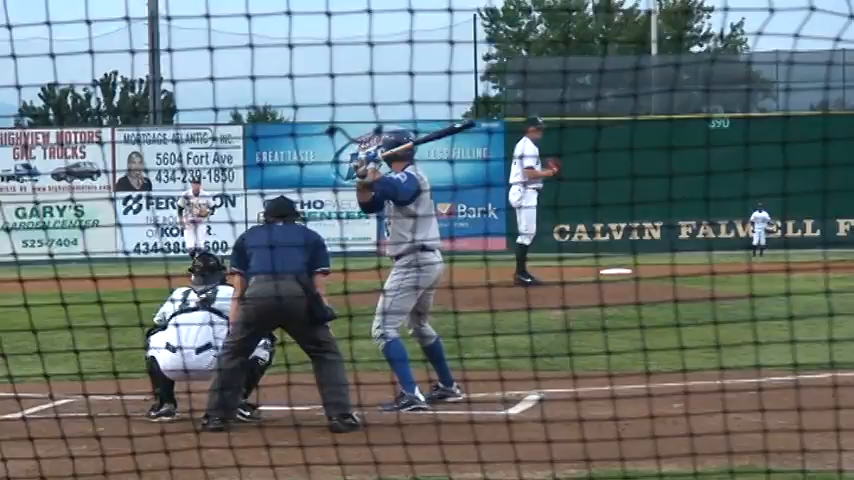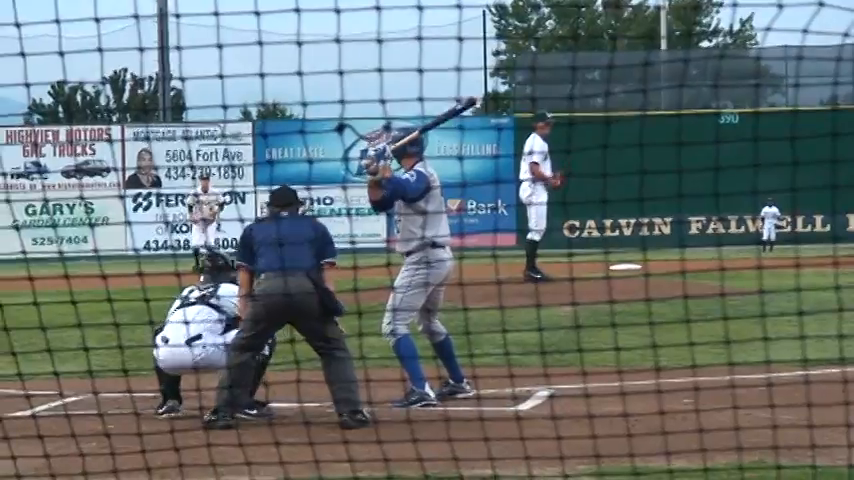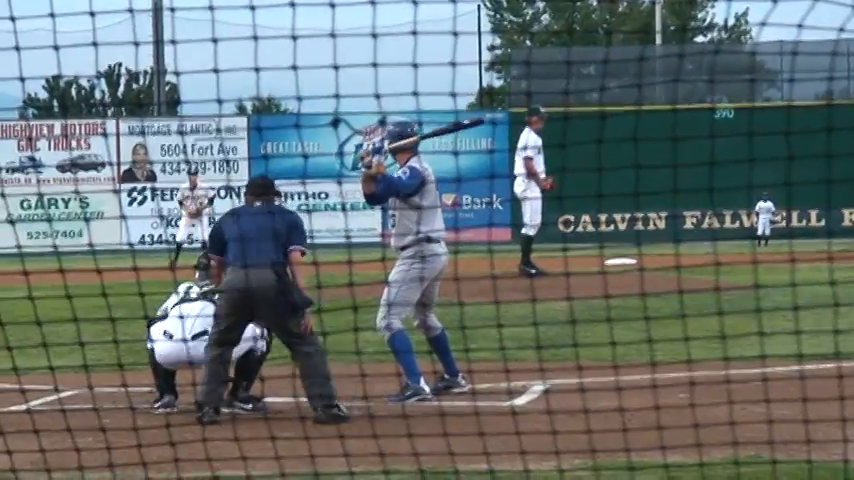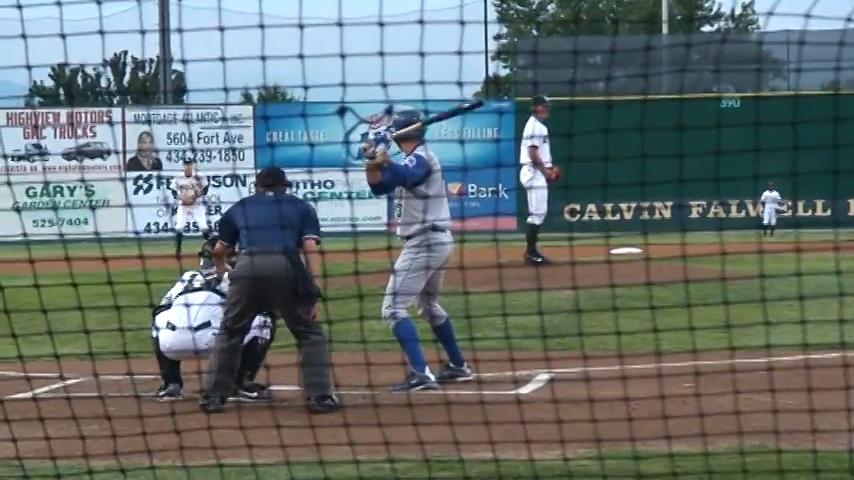
dt=0.3s
person 1, frame 1
left shoulder: (410, 177)
right shoulder: (401, 179)
left elbow: (390, 189)
right elbow: (369, 205)
left wrist: (373, 167)
right wrist: (362, 178)
left hip: (413, 263)
right hip: (426, 261)
left knee: (384, 328)
right knee: (420, 325)
left ankle: (411, 394)
right ankle: (448, 386)
person 1, frame 2
left shoulder: (420, 174)
right shoulder: (411, 177)
left elbow: (400, 190)
right elbow: (379, 204)
left wrist: (382, 166)
right wrist: (373, 176)
left hip: (424, 260)
right hip: (436, 258)
left knee: (394, 325)
right knee: (429, 321)
left ankle: (421, 390)
right ankle: (458, 382)
person 1, frame 3
left shoulder: (414, 170)
right shoulder: (407, 172)
left elbow: (393, 188)
right elbow: (373, 197)
left wrist: (378, 162)
right wrist: (368, 170)
left hip: (418, 255)
right hip: (431, 252)
left knee: (388, 319)
right knee: (424, 316)
left ankle: (416, 385)
right ankle: (454, 377)
person 1, frame 4
left shoulder: (421, 158)
right shoulder: (414, 160)
left elbow: (401, 177)
right elbow: (379, 186)
left wrist: (382, 152)
right wrist: (372, 160)
left hip: (424, 243)
right hip: (437, 241)
left knee: (393, 308)
right knee: (429, 305)
left ankle: (421, 374)
right ankle: (459, 366)
person 2, frame 1
left shoulder: (247, 237)
right shoulder: (311, 236)
left elbow: (239, 288)
right elbow: (318, 286)
left wrist: (234, 329)
right wrist: (323, 317)
left hip: (258, 294)
right hip: (298, 294)
left knee: (232, 352)
right knee: (327, 353)
left ankle: (216, 415)
right ankle: (340, 415)
person 2, frame 2
left shoulder: (253, 230)
right shoulder: (316, 227)
left elbow: (245, 280)
right elbow: (325, 274)
left wrist: (245, 321)
right wrist: (332, 310)
left hip: (267, 292)
right hip: (308, 291)
left knee: (241, 349)
right knee: (335, 350)
left ankle: (224, 412)
right ankle: (351, 412)
person 2, frame 3
left shoulder: (227, 219)
right shoulder: (288, 217)
left elbow: (216, 265)
right elbow: (296, 261)
left wrist: (221, 287)
right wrist: (302, 304)
left hip: (235, 283)
right hip: (273, 284)
left knee: (219, 345)
right knee: (305, 344)
left ankle: (208, 408)
right ankle: (325, 406)
person 2, frame 4
left shoulder: (238, 208)
right shoulder: (301, 206)
left elbow: (219, 251)
right elbow: (310, 249)
left wrist: (221, 268)
right wrist: (312, 291)
left hip: (246, 270)
right hip: (286, 269)
left knee: (230, 333)
right knee: (310, 333)
left ankle: (214, 396)
right ankle: (319, 397)
person 3, frame 1
left shoulder: (523, 144)
right shoulder: (529, 146)
right elbow: (530, 173)
left wrist: (545, 170)
right wrist: (549, 173)
left hip: (523, 192)
right hip: (525, 192)
left knee: (526, 233)
right knee: (527, 233)
left ankle: (521, 271)
right ankle: (520, 273)
person 3, frame 2
left shoulder: (535, 140)
right shoulder: (537, 142)
right elbow: (534, 170)
left wrist: (551, 179)
right wrist: (551, 181)
left hip: (534, 188)
right hip: (535, 189)
left knee: (537, 229)
right knee: (537, 229)
left ankle: (531, 268)
right ankle: (529, 269)
person 3, frame 3
left shoulder: (530, 135)
right shoulder: (531, 136)
right elbow: (528, 165)
left wrist: (543, 179)
right wrist: (541, 182)
left hip: (530, 184)
right hip: (530, 184)
left knee: (532, 223)
right knee: (532, 223)
left ankle: (526, 262)
right ankle: (524, 264)
person 3, frame 4
left shoulder: (537, 125)
right shoulder: (535, 125)
right elbow: (533, 154)
left wrist: (548, 169)
right wrist: (546, 171)
left hip: (537, 173)
right hip: (535, 173)
left knee: (538, 213)
right knee: (537, 213)
left ankle: (532, 251)
right ankle: (530, 253)
person 4, frame 1
left shoulder: (178, 293)
right shoulder: (230, 293)
left elbow: (159, 323)
left hip: (170, 365)
right hip: (210, 362)
left knee: (154, 337)
right knee: (264, 343)
left ankle: (164, 404)
right ankle: (238, 402)
person 4, frame 2
left shoulder: (187, 292)
right shoulder: (233, 291)
left hip: (167, 358)
right hip: (205, 352)
left knee: (160, 336)
left ankle: (169, 401)
person 4, frame 3
left shoulder: (182, 288)
left elbow: (160, 317)
left hip: (166, 353)
right hip: (207, 349)
left knee: (155, 328)
right knee: (260, 333)
left ankle: (166, 396)
right ankle: (239, 396)
person 4, frame 4
left shoulder: (186, 277)
left elbow: (164, 306)
left hip: (171, 344)
right hip: (210, 340)
left knee: (160, 316)
right knee: (264, 321)
left ankle: (170, 384)
right ankle: (244, 385)
